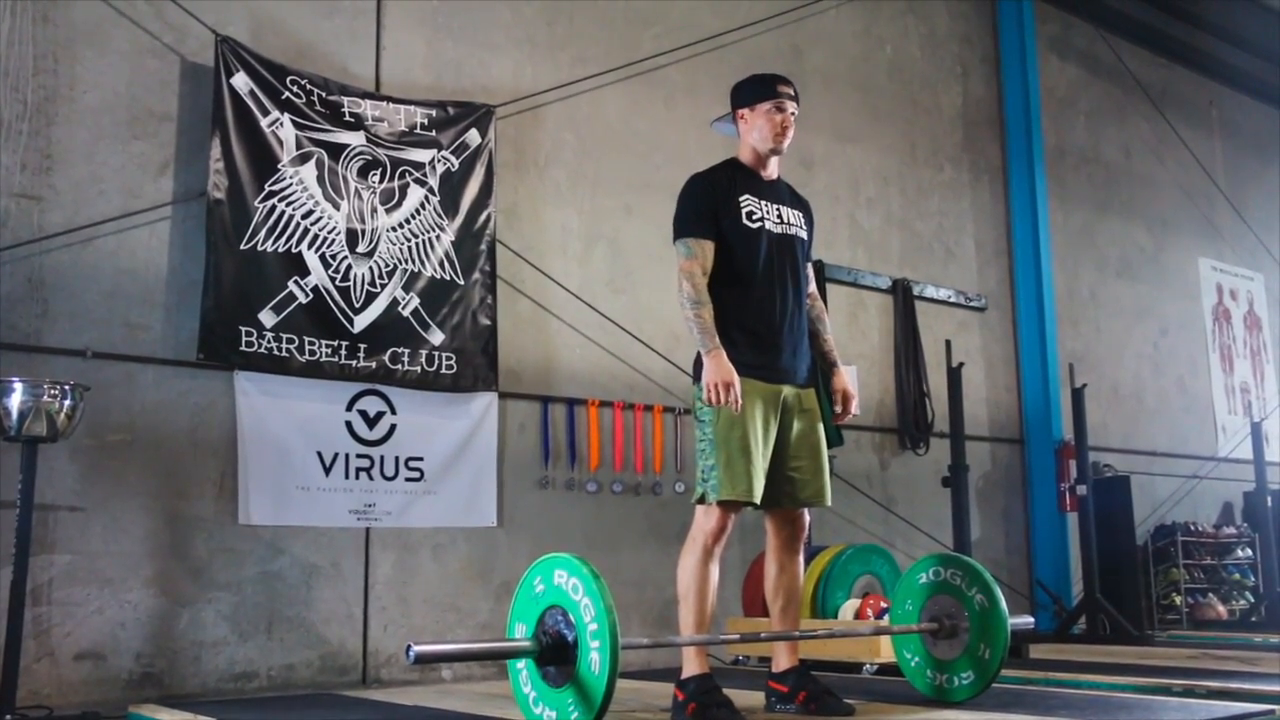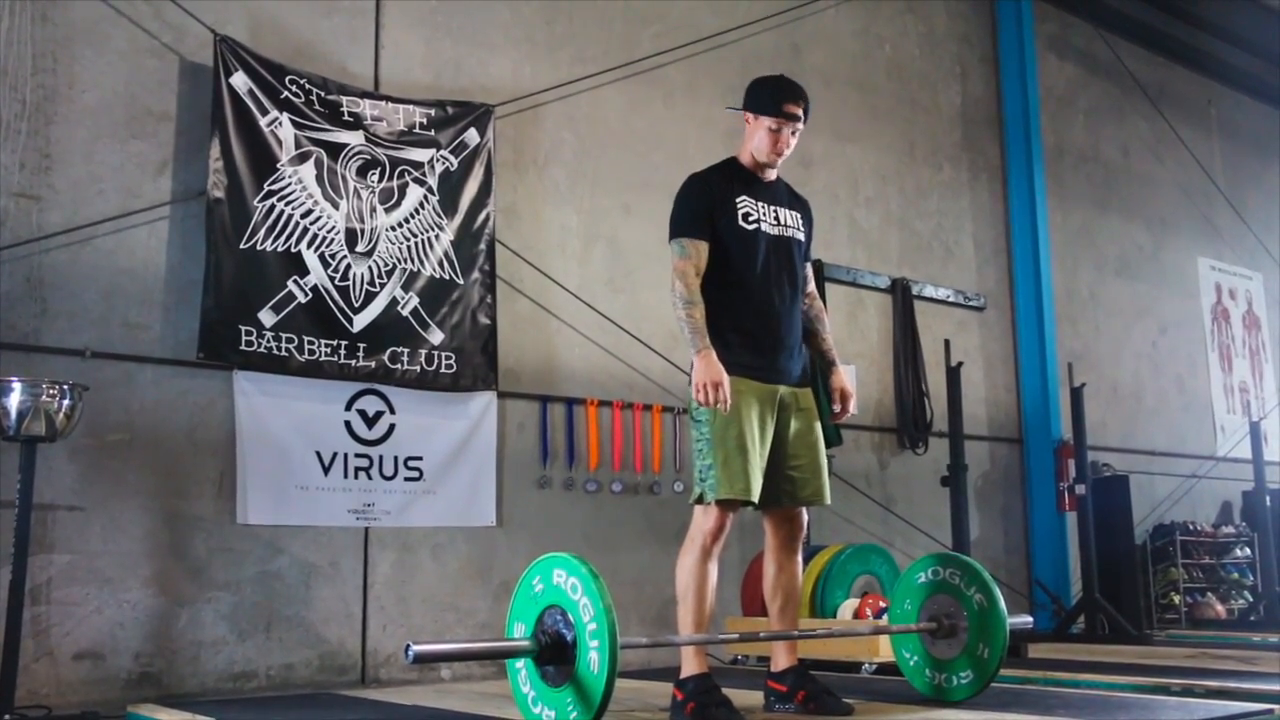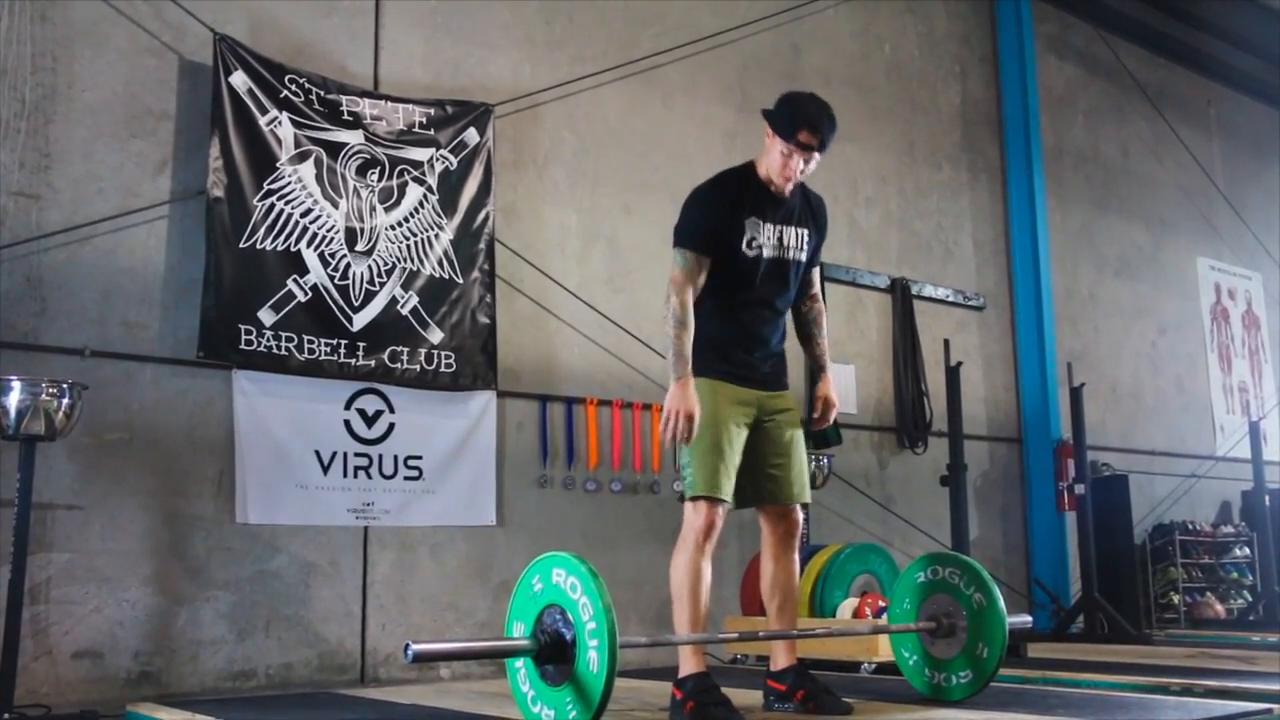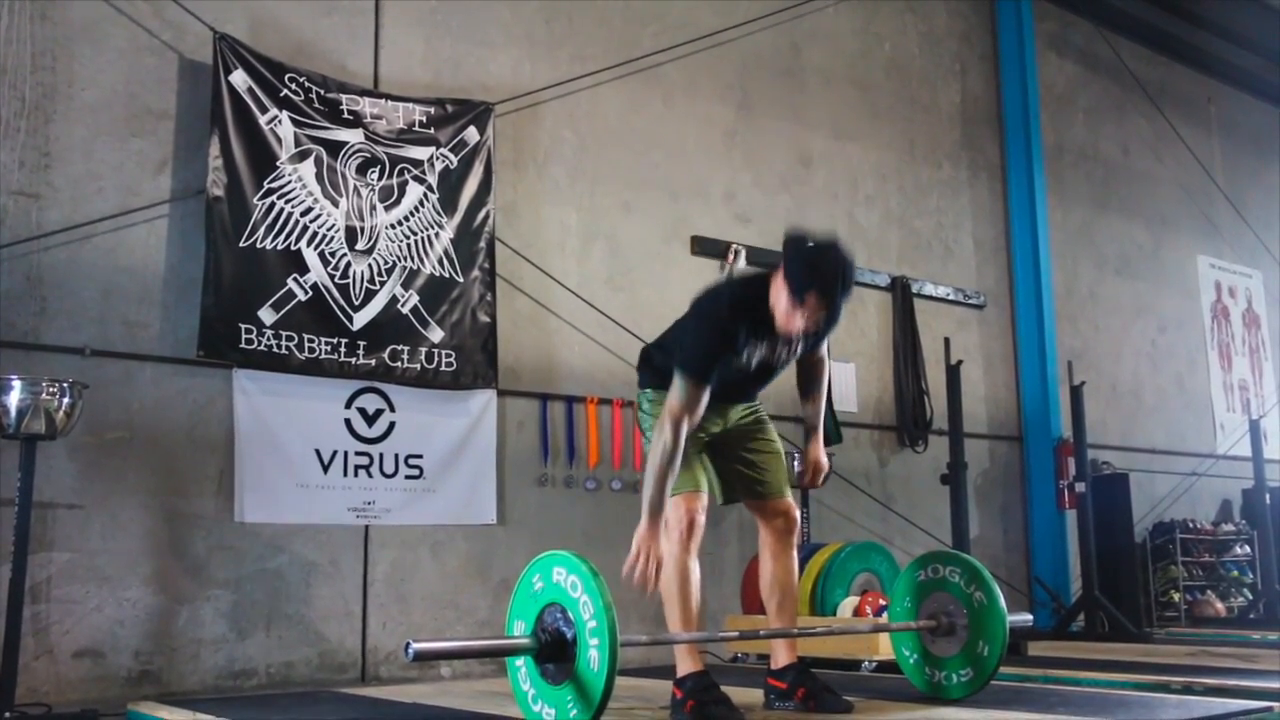
dt=0.3s
person 1, frame 1
left shoulder: (797, 204)
right shoulder: (710, 188)
right elbow: (692, 279)
left wrist: (833, 367)
right wrist: (714, 354)
left hip: (795, 382)
right hip: (737, 376)
left knee: (791, 522)
right knee: (716, 516)
person 1, frame 2
left shoulder: (797, 205)
right shoulder: (708, 189)
right elbow: (685, 278)
left wrist: (832, 367)
right wrist: (704, 354)
left hip: (791, 383)
right hip: (733, 377)
left knee: (789, 524)
right knee: (715, 518)
person 1, frame 3
left shoulder: (812, 210)
right shoulder: (717, 198)
right elbow: (681, 292)
left wrist: (823, 373)
right wrist: (680, 382)
left hip: (773, 386)
right hip: (714, 380)
left knee: (786, 521)
right knee: (705, 516)
person 1, frame 4
left shoulder: (812, 314)
right shoulder: (723, 312)
left elbow: (815, 363)
right elbow: (675, 423)
left wrist: (815, 437)
right wrist: (651, 523)
left hip: (738, 403)
right hip: (670, 391)
left knee: (782, 517)
right knee: (688, 514)
left ankle: (785, 674)
